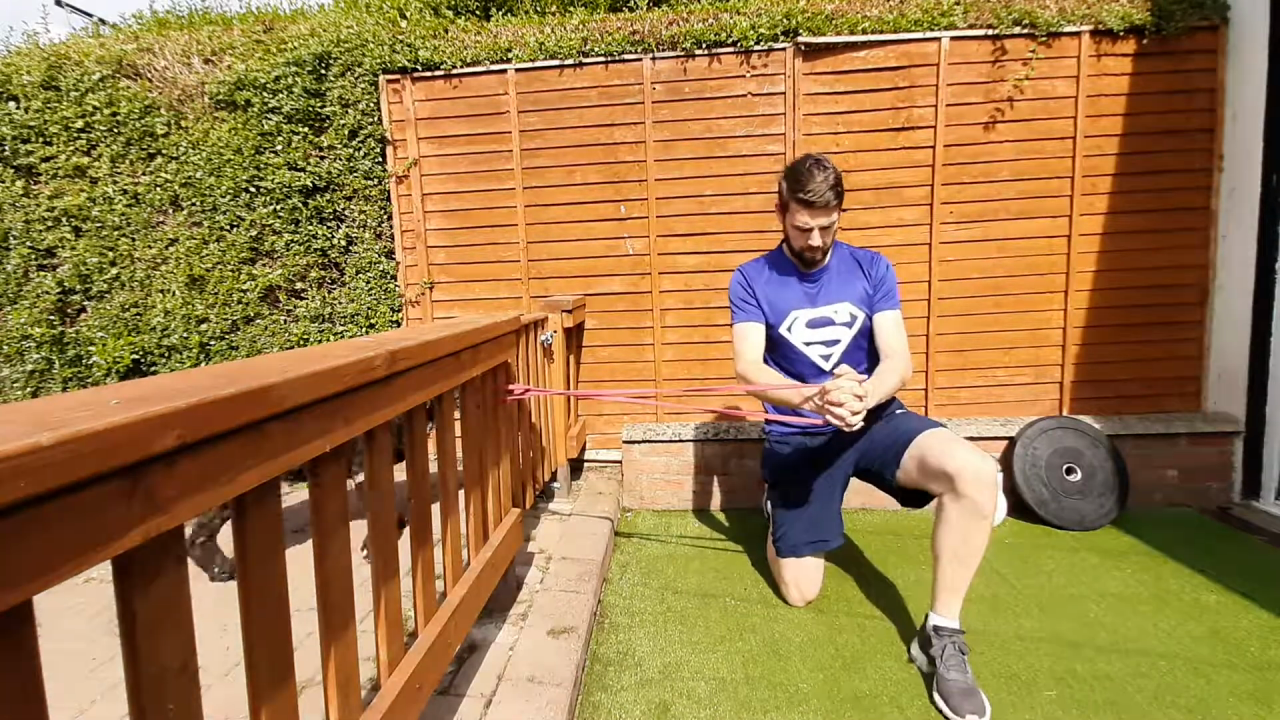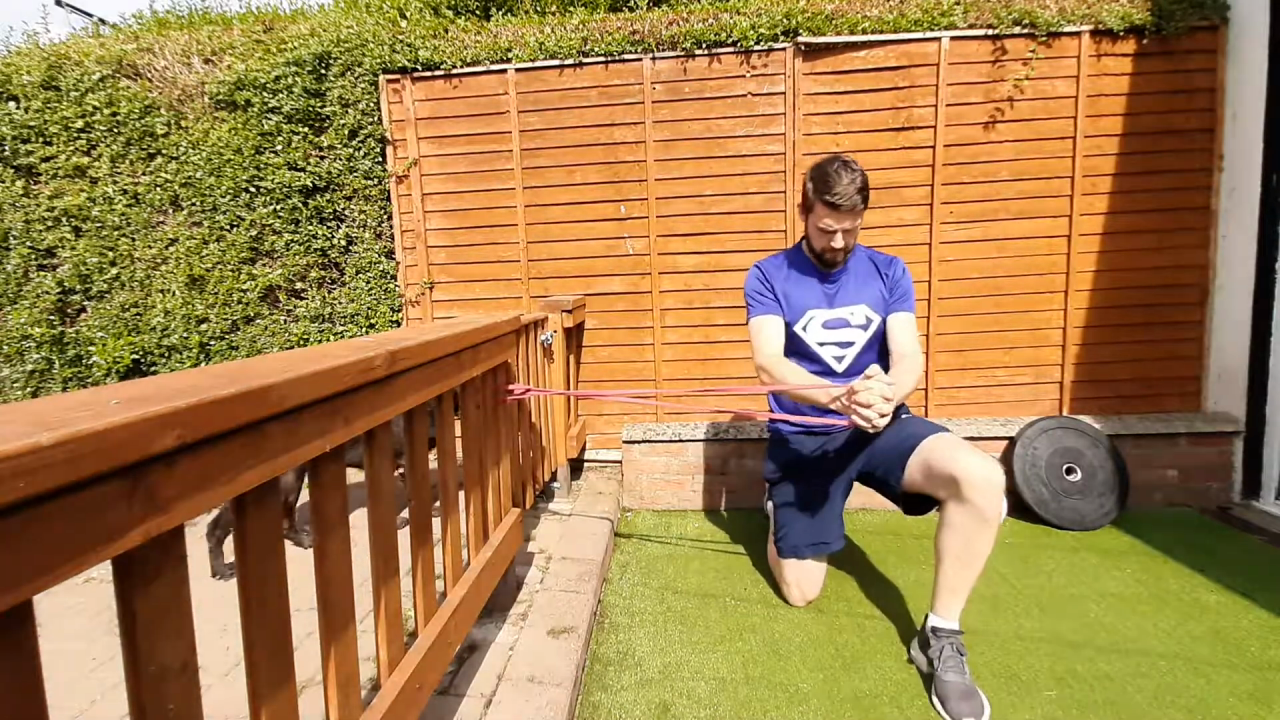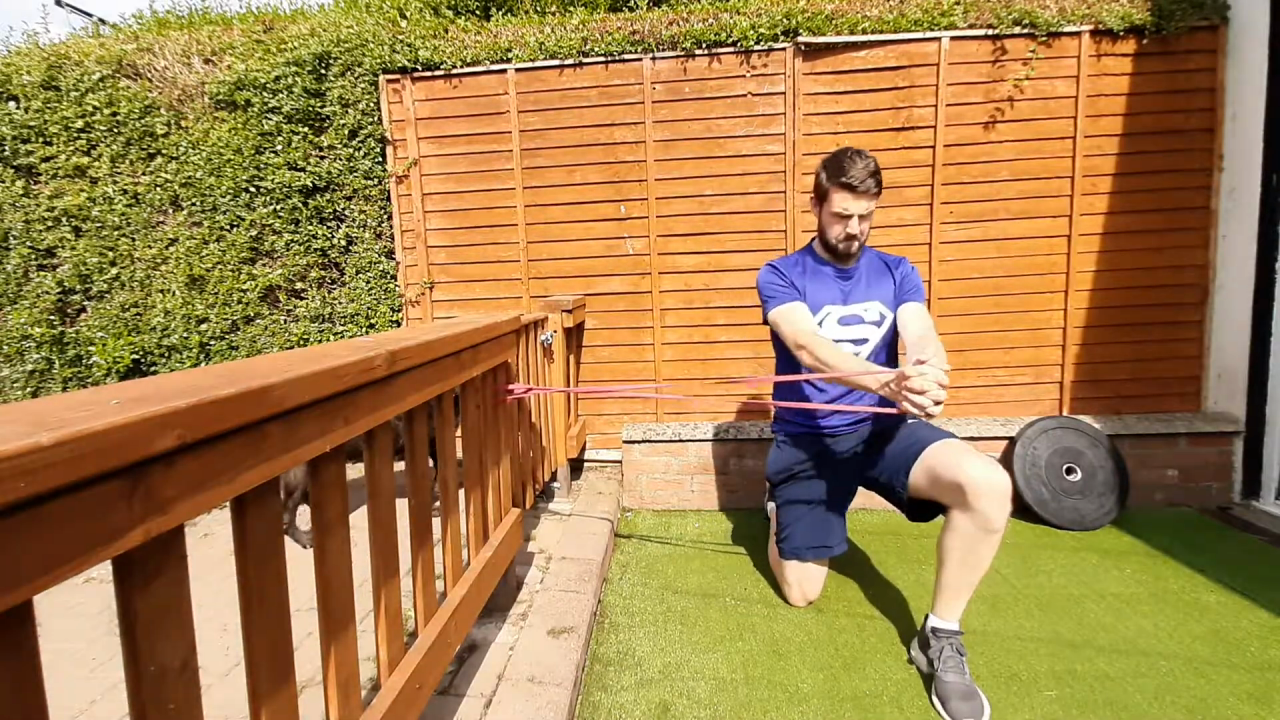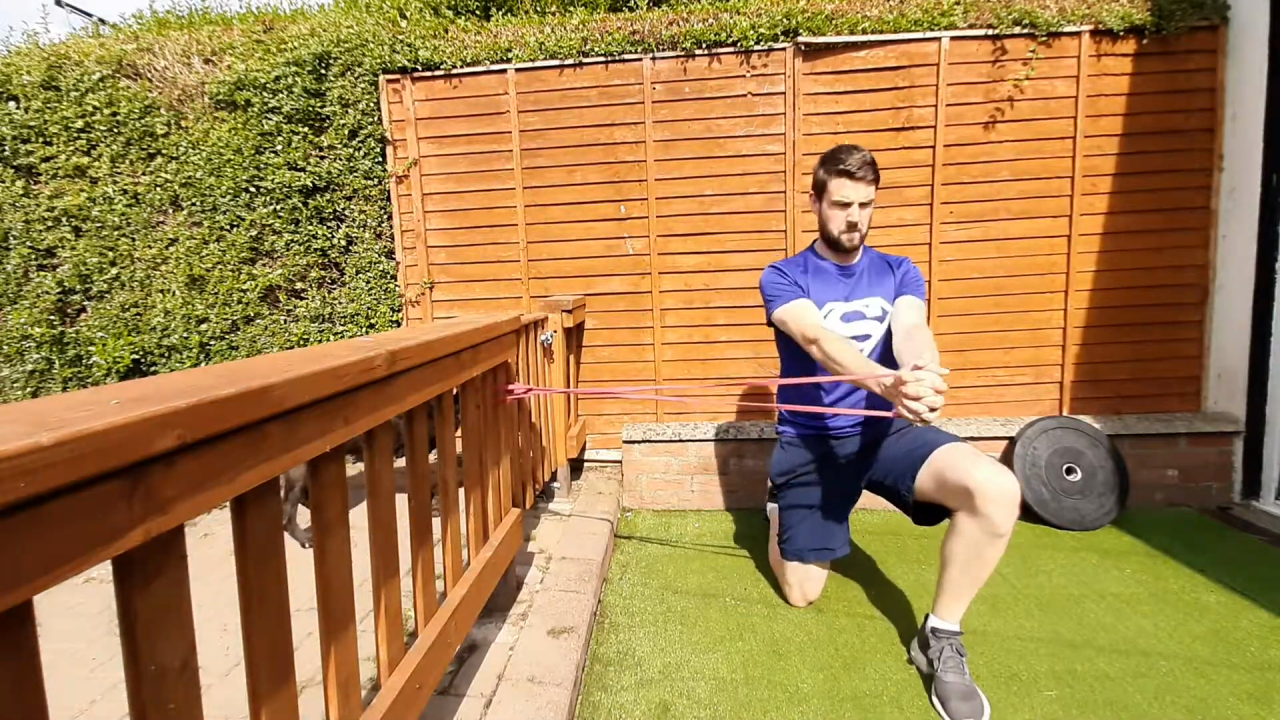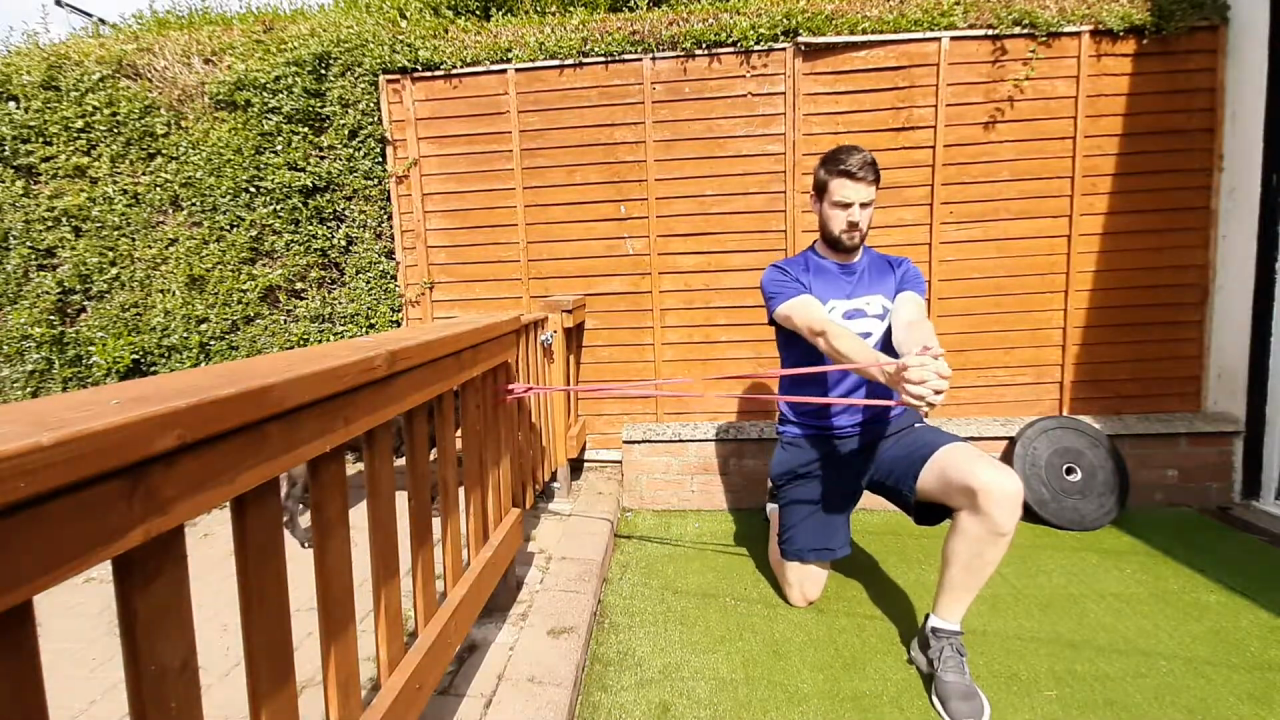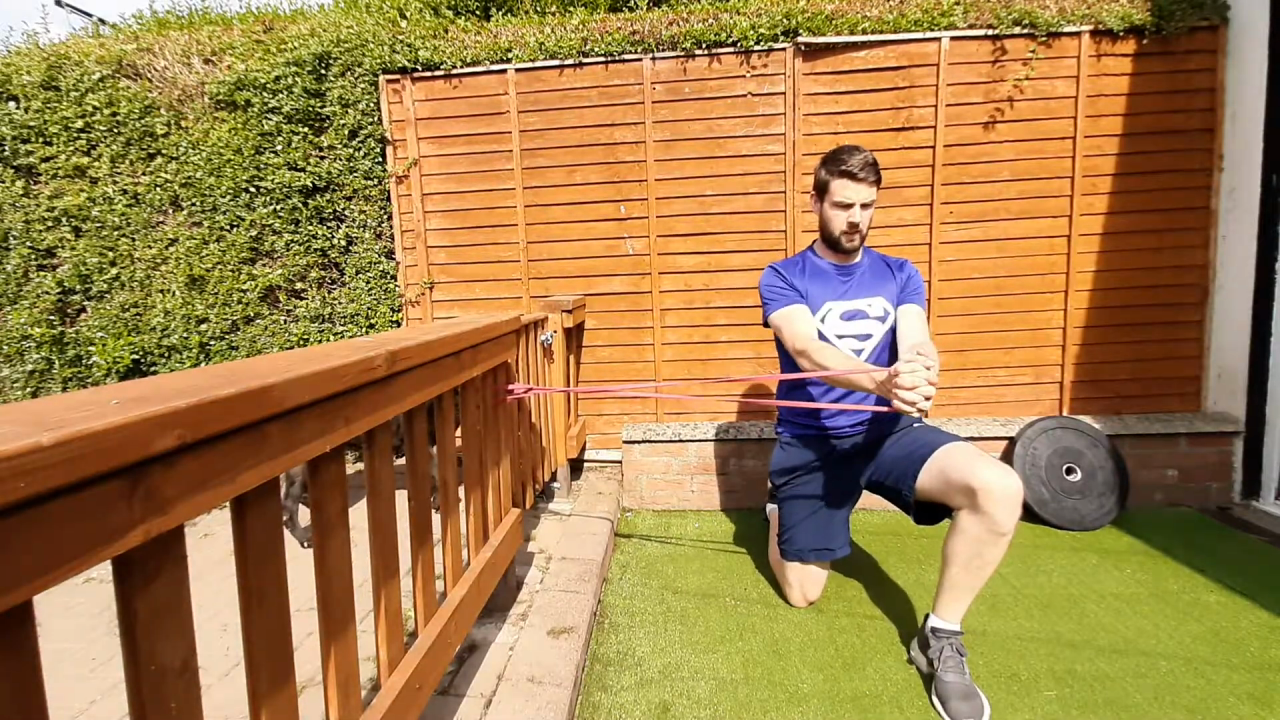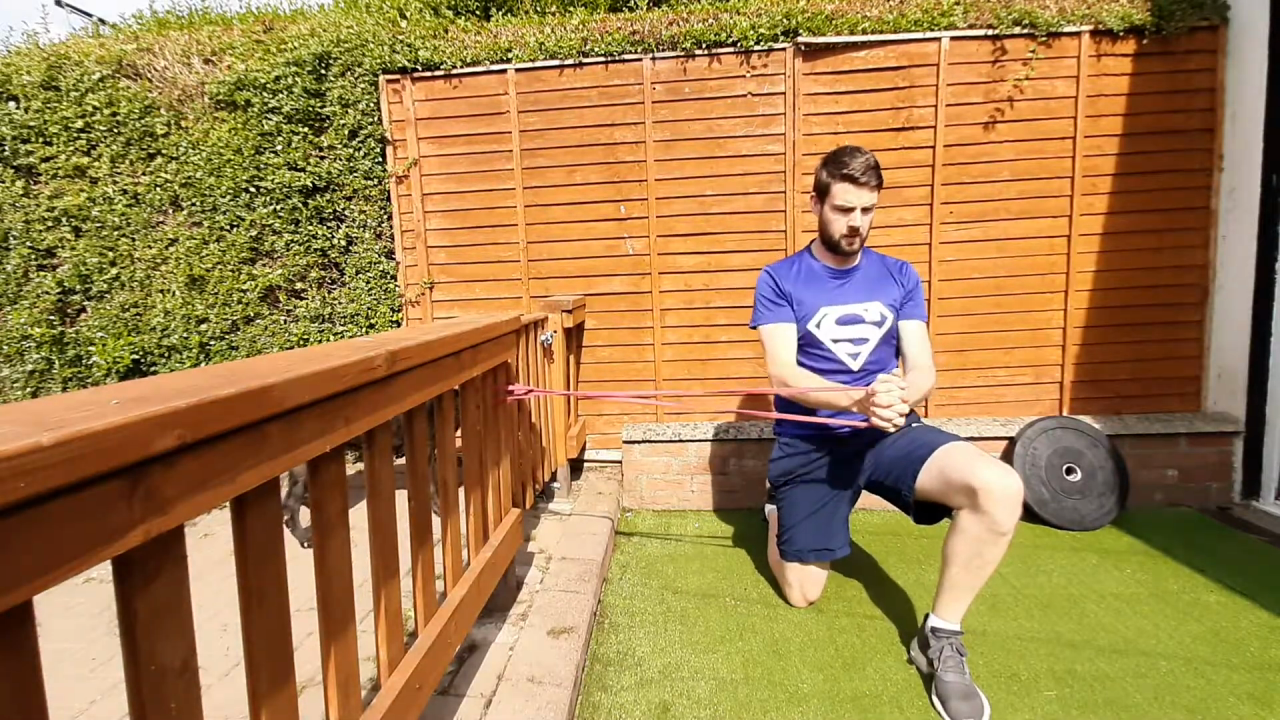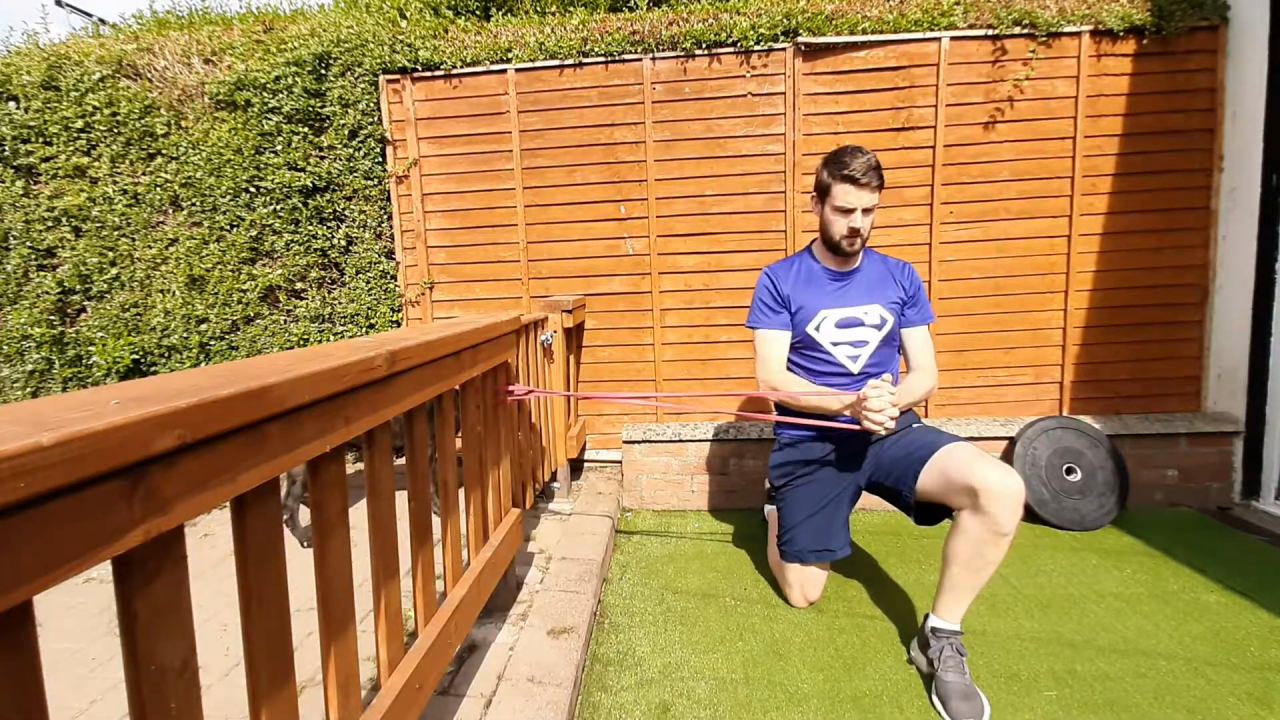
dt=0.3s
person 1, frame 1
left shoulder: (872, 268)
right shoulder: (752, 280)
left elbow: (898, 359)
right elbow: (748, 368)
left wrist: (863, 396)
right wrist: (816, 399)
left hip: (874, 417)
right hip: (796, 435)
left knee: (975, 472)
right knee: (799, 592)
left ankle: (941, 634)
right ankle: (779, 507)
person 1, frame 2
left shoulder: (889, 272)
right shoulder: (768, 277)
left elbow: (910, 359)
right elbow: (768, 364)
left wrist: (884, 395)
right wrist: (841, 397)
left hip: (880, 425)
right hip: (802, 436)
left knee: (982, 477)
right knee: (799, 592)
left ankle: (940, 635)
right ankle: (780, 507)
person 1, frame 3
left shoulder: (898, 273)
right shoulder: (780, 276)
left elbow: (922, 338)
right elbow: (809, 348)
left wrist: (929, 373)
right wrist: (890, 382)
left hip: (882, 428)
right hip: (807, 438)
left knee: (988, 484)
right knee: (800, 593)
left ankle: (940, 635)
right ankle: (779, 511)
person 1, frame 4
left shoulder: (899, 272)
right shoulder: (783, 277)
left elbow: (912, 332)
right elbow: (819, 341)
left wrist: (924, 374)
right wrist: (889, 384)
left hip: (887, 431)
right hip: (811, 440)
left knee: (997, 489)
right knee: (802, 593)
left ankle: (940, 637)
right ankle: (781, 512)
person 1, frame 5
left shoulder: (899, 272)
right shoulder: (784, 277)
left elbow: (911, 327)
right elbow: (824, 332)
left wrist: (926, 362)
right wrist: (893, 372)
left hip: (891, 430)
right hip: (811, 440)
left knee: (1000, 490)
right knee: (802, 593)
left ankle: (941, 637)
right ankle: (780, 512)
person 1, frame 6
left shoulder: (899, 274)
right shoulder: (783, 278)
left elbow: (917, 343)
right elbow: (807, 350)
left wrist: (920, 373)
right wrist: (883, 381)
left hip: (888, 431)
right hip: (811, 442)
left knee: (1000, 489)
right knee: (802, 593)
left ankle: (940, 636)
right ankle: (780, 512)
person 1, frame 7
left shoulder: (899, 277)
right shoulder: (780, 280)
left elbow: (923, 371)
right elbow: (782, 373)
left wrist: (897, 396)
right wrist: (859, 399)
left hip: (889, 432)
right hip: (809, 441)
left knee: (999, 488)
right knee: (801, 594)
left ankle: (940, 637)
right ankle: (778, 513)
person 1, frame 8
left shoulder: (901, 278)
right shoulder: (779, 281)
left elbow: (926, 374)
right elbow: (771, 378)
left wrist: (890, 400)
right wrist: (850, 404)
left hip: (891, 431)
right hip: (811, 443)
left knee: (1001, 489)
right knee: (802, 594)
left ankle: (941, 636)
right ankle: (778, 512)
